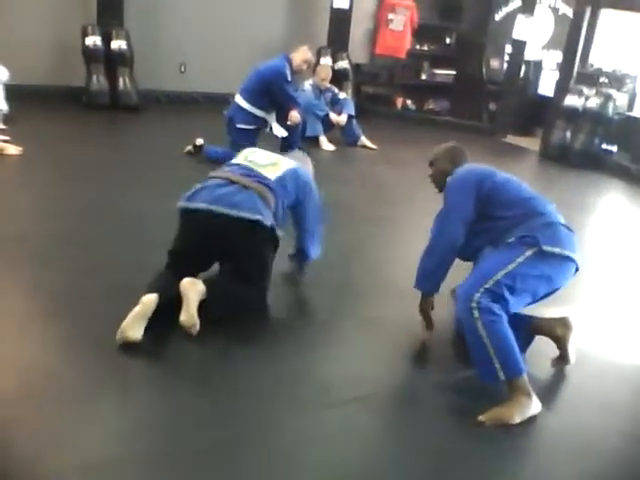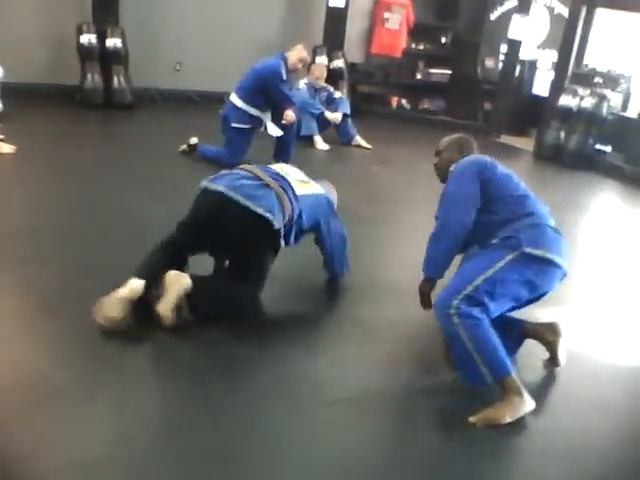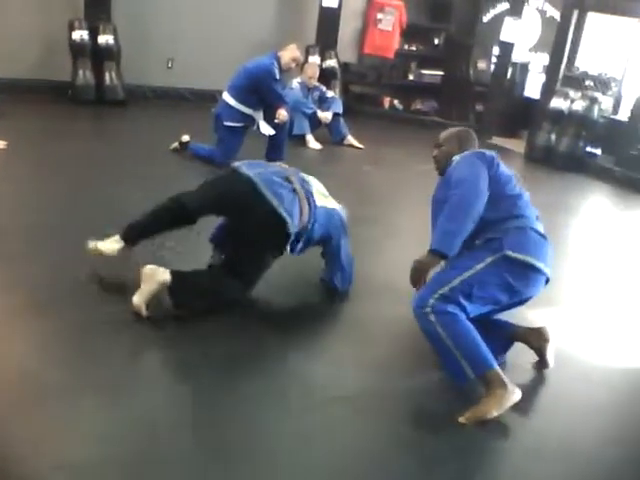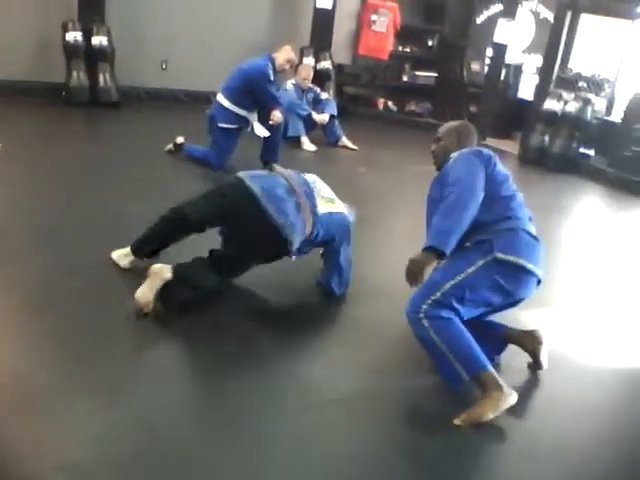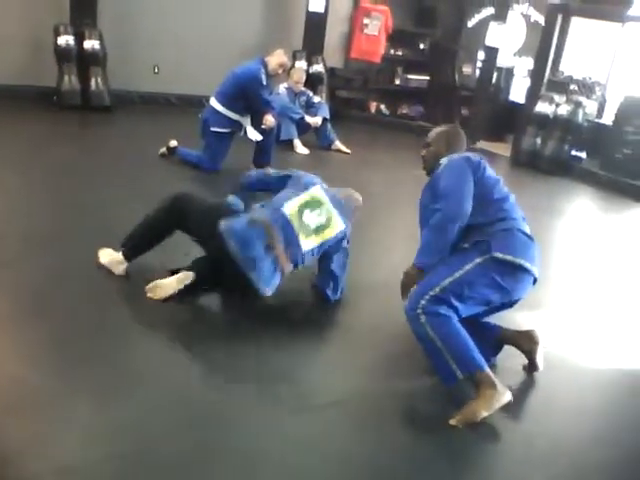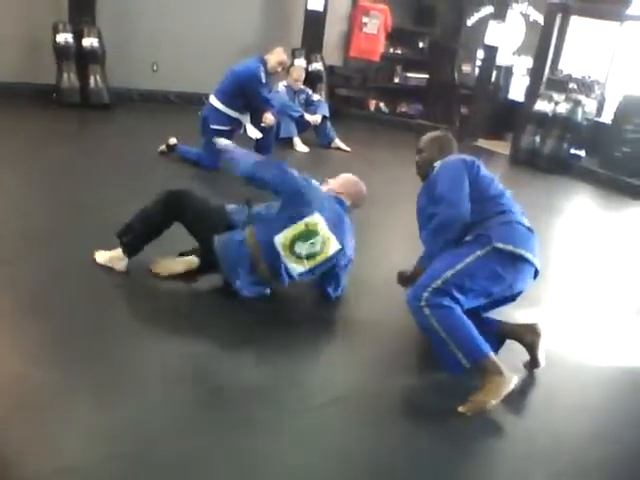
dt=0.2s
person 1, frame 1
left shoulder: (462, 180)
right shoulder: (475, 181)
left elbow: (446, 239)
right elbow: (473, 243)
left wrist: (427, 291)
left hip: (542, 246)
right hip: (550, 250)
left knee: (475, 301)
right knee: (471, 316)
left ankle: (523, 396)
right ankle: (551, 327)
person 1, frame 2
left shoulder: (466, 169)
right shoulder: (480, 174)
left elbow: (453, 224)
right elbow: (470, 232)
left wrist: (430, 275)
left hip: (528, 250)
right hip: (542, 255)
left knee: (453, 306)
right knee: (467, 309)
left ankle: (514, 394)
right ankle: (540, 332)
person 1, frame 3
left shoulder: (470, 161)
right shoulder: (476, 172)
left elbow: (465, 205)
left wrist: (435, 253)
left hip: (511, 253)
right hip: (527, 260)
left knee: (431, 304)
right knee: (450, 311)
left ankle: (499, 387)
right ankle: (529, 336)
person 1, frame 4
left shoulder: (467, 159)
right shoulder: (471, 167)
left elbow: (462, 203)
left wrist: (431, 252)
left hip: (502, 254)
right hip: (520, 262)
left knee: (424, 310)
right knee: (444, 316)
left ankle: (495, 390)
right ankle: (521, 338)
person 1, frame 5
left shoulder: (456, 165)
right shoulder: (462, 171)
left elbow: (451, 215)
left wrist: (419, 266)
right wrist: (431, 267)
left hip: (499, 253)
right hip: (515, 261)
left knee: (422, 307)
right knee: (441, 317)
left ankle: (489, 388)
right ankle: (517, 338)
person 1, frame 6
left shoulder: (450, 167)
right shoulder: (448, 177)
left elbow: (451, 217)
left wrist: (424, 266)
right wrist: (421, 274)
left hip: (501, 247)
right hip: (516, 256)
left knee: (425, 298)
right knee: (445, 314)
left ankle: (496, 376)
right ankle: (520, 332)
person 2, frame 1
left shoulder: (248, 154)
right shoulder: (304, 179)
right elbow: (310, 239)
left wrist: (223, 256)
right wrist: (299, 265)
left hip: (198, 204)
right hip: (249, 220)
left knee: (176, 269)
right knee: (252, 292)
left ankle: (151, 299)
right ankle: (201, 290)
person 2, frame 2
left shoulder: (281, 169)
right shoulder: (324, 203)
right elbow: (336, 258)
left wrist: (219, 254)
right wrist: (334, 278)
left hip: (218, 190)
right hip: (259, 216)
left knee: (173, 247)
right knee: (243, 292)
left ankle: (137, 284)
right ankle: (187, 284)
person 2, frame 3
left shoulder: (305, 181)
right shoulder: (336, 218)
right elbow: (340, 284)
left wrist: (219, 246)
right wrist: (329, 279)
right hip: (271, 217)
left knee: (182, 206)
right knee: (234, 285)
left ankle: (120, 241)
right ankle: (167, 278)
person 2, frame 4
left shoulder: (310, 180)
right shoulder: (343, 222)
right elbow: (336, 286)
left wrist: (227, 232)
right wrist: (326, 280)
right hip: (272, 229)
left knee: (188, 214)
right knee: (218, 268)
left ankle: (133, 253)
right ankle: (167, 275)
person 2, frame 5
left shoulder: (309, 181)
right shoulder: (341, 232)
left elbow: (265, 178)
right elbow: (330, 292)
left wrist: (243, 182)
right wrist: (321, 281)
left hip: (240, 232)
right hip: (257, 273)
left knee: (179, 204)
right knee: (228, 270)
left ankle: (122, 256)
right ankle: (191, 277)
person 2, frame 6
left shoulder: (310, 192)
right shoulder: (346, 243)
left elbow: (262, 171)
right elbow: (331, 291)
left wrist: (231, 150)
left hip: (239, 254)
right hip: (256, 283)
left knee: (176, 200)
left ankle: (122, 253)
right ankle: (194, 261)
person 3, frame 1
right shoulder: (277, 70)
left elbow: (290, 98)
right elbow: (288, 98)
left wrist: (294, 110)
right wrist: (294, 108)
left hip: (257, 115)
right hip: (245, 115)
left knee: (294, 121)
right ankle: (200, 147)
person 3, frame 2
left shoulder: (280, 65)
right shoulder: (274, 68)
left elbow: (284, 97)
right elbow: (282, 97)
left wrist: (289, 110)
right wrist: (289, 108)
left hip: (254, 113)
right hip: (240, 115)
left knee: (288, 120)
right knee: (231, 161)
left ankle: (282, 162)
right ankle: (194, 146)
person 3, frame 3
left shoulder: (273, 64)
right shoulder: (267, 68)
left elbow: (277, 95)
right elbow: (275, 97)
left wrist: (281, 109)
right wrist: (282, 107)
left hip: (247, 111)
right hip: (232, 114)
left knee: (281, 119)
right knee: (223, 159)
left ankle: (274, 160)
right ankle: (186, 143)
person 3, frame 4
left shoulder: (266, 66)
right shoulder: (261, 69)
left elbow: (270, 97)
right elbow: (269, 98)
left wrist: (276, 110)
right wrist: (276, 109)
left hip: (242, 112)
right hip: (226, 115)
left knee: (275, 121)
right knee: (217, 162)
left ankle: (269, 162)
right ankle: (180, 145)
person 3, frame 5
left shoulder: (260, 70)
right shoulder: (254, 73)
left elbow: (262, 101)
right elbow: (262, 102)
left wrist: (268, 114)
right wrist: (268, 113)
left hip: (234, 116)
right hip: (219, 119)
left knee: (268, 125)
right knee: (210, 166)
left ankle: (261, 164)
right ankle: (174, 148)
person 3, frame 6
left shoulder: (258, 67)
right shoulder: (253, 71)
left elbow: (264, 97)
right elbow: (261, 99)
left wrist: (268, 112)
right wrist: (268, 111)
left hip: (233, 113)
right hip: (219, 117)
left knee: (268, 122)
right knee: (210, 163)
right ankle: (174, 146)
